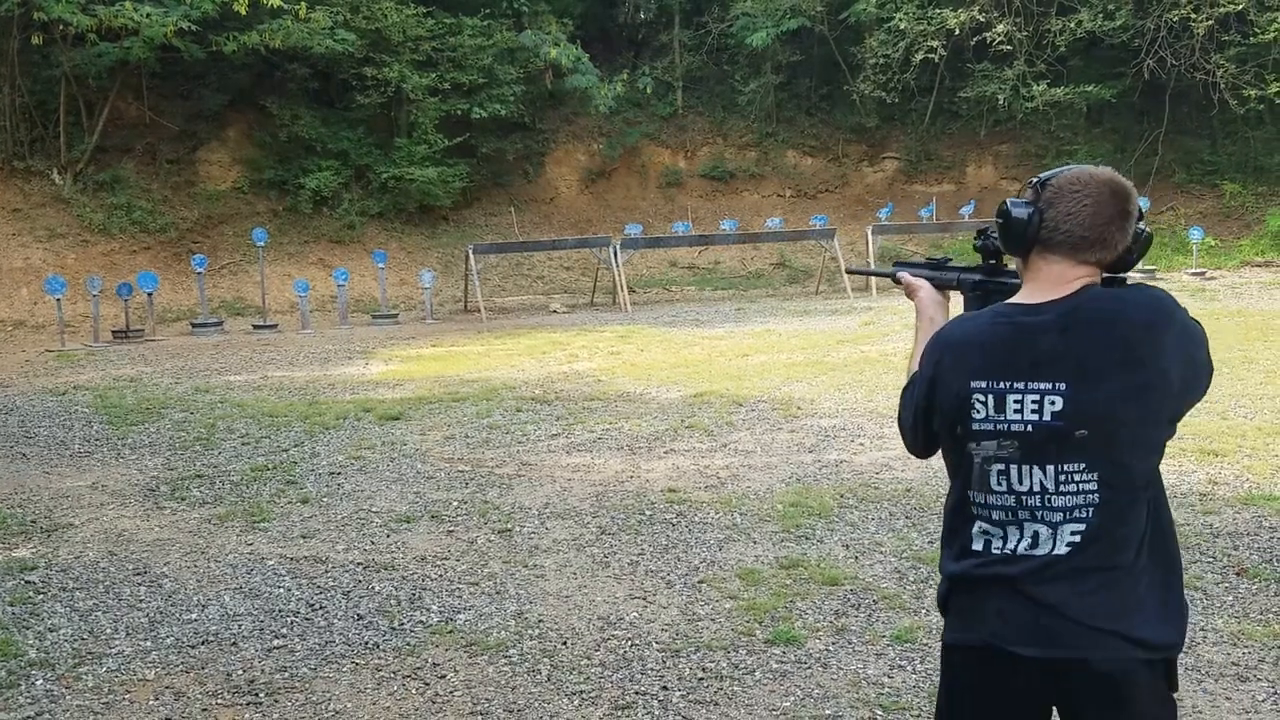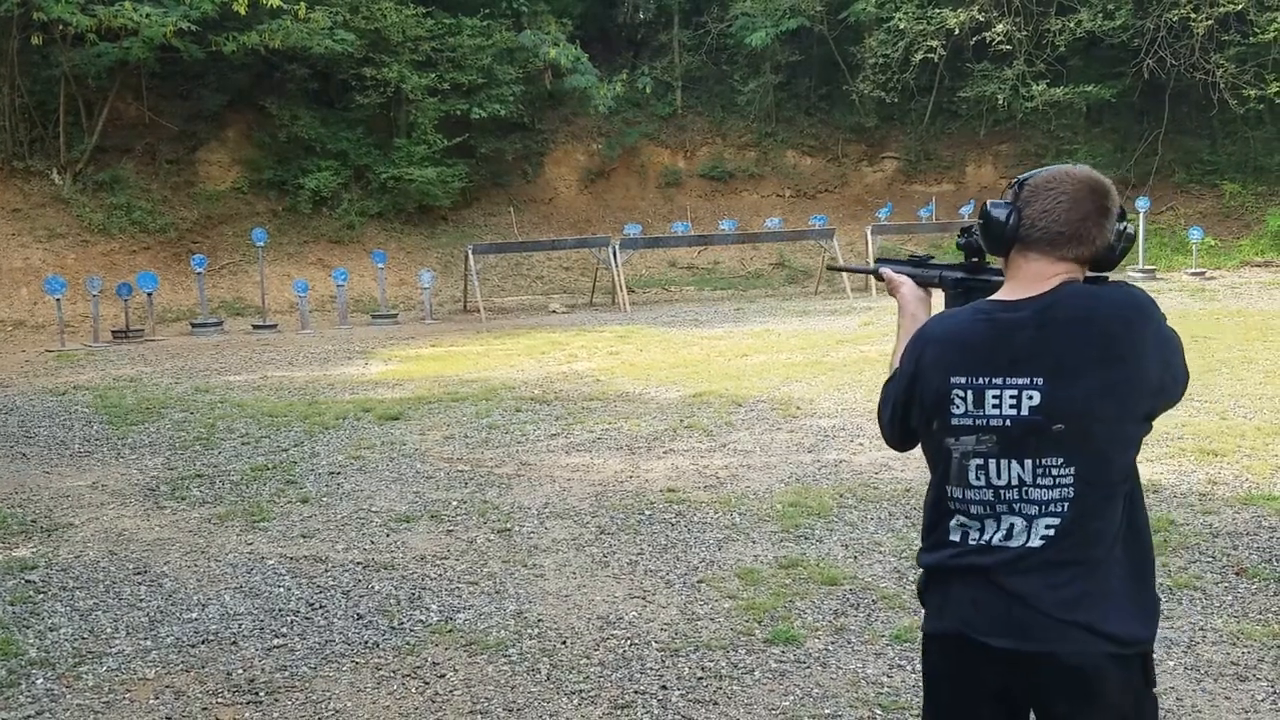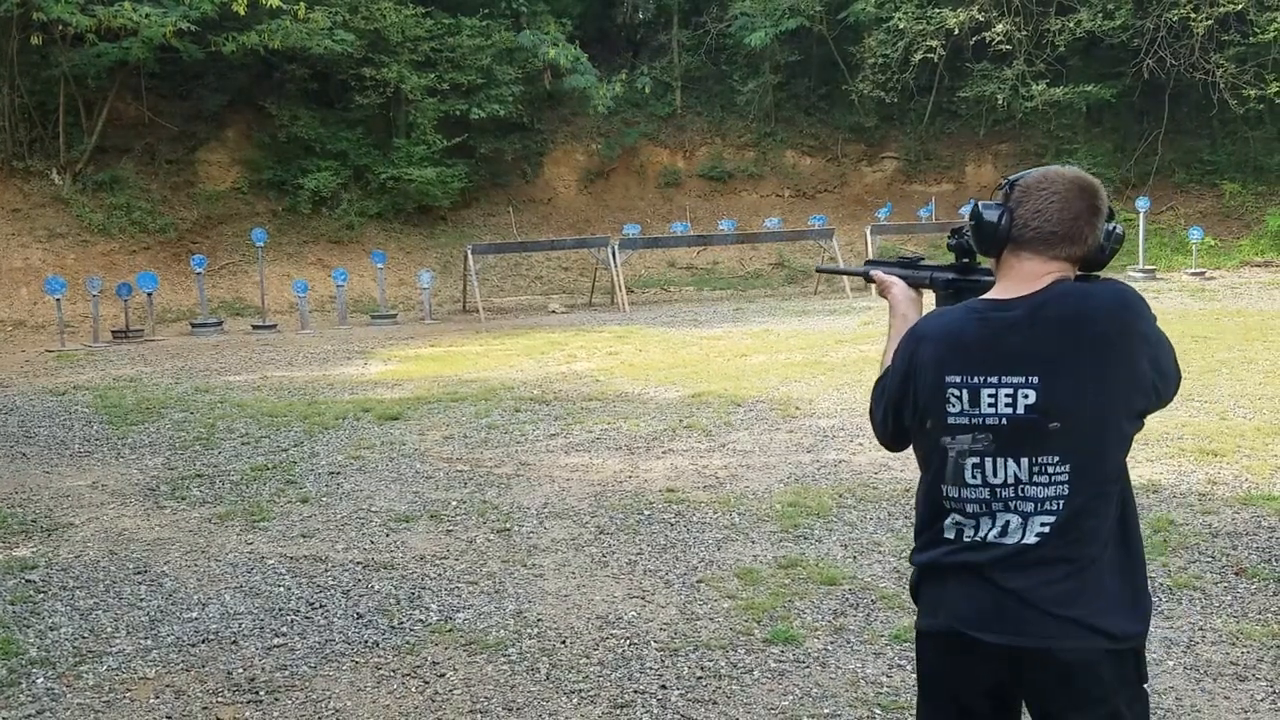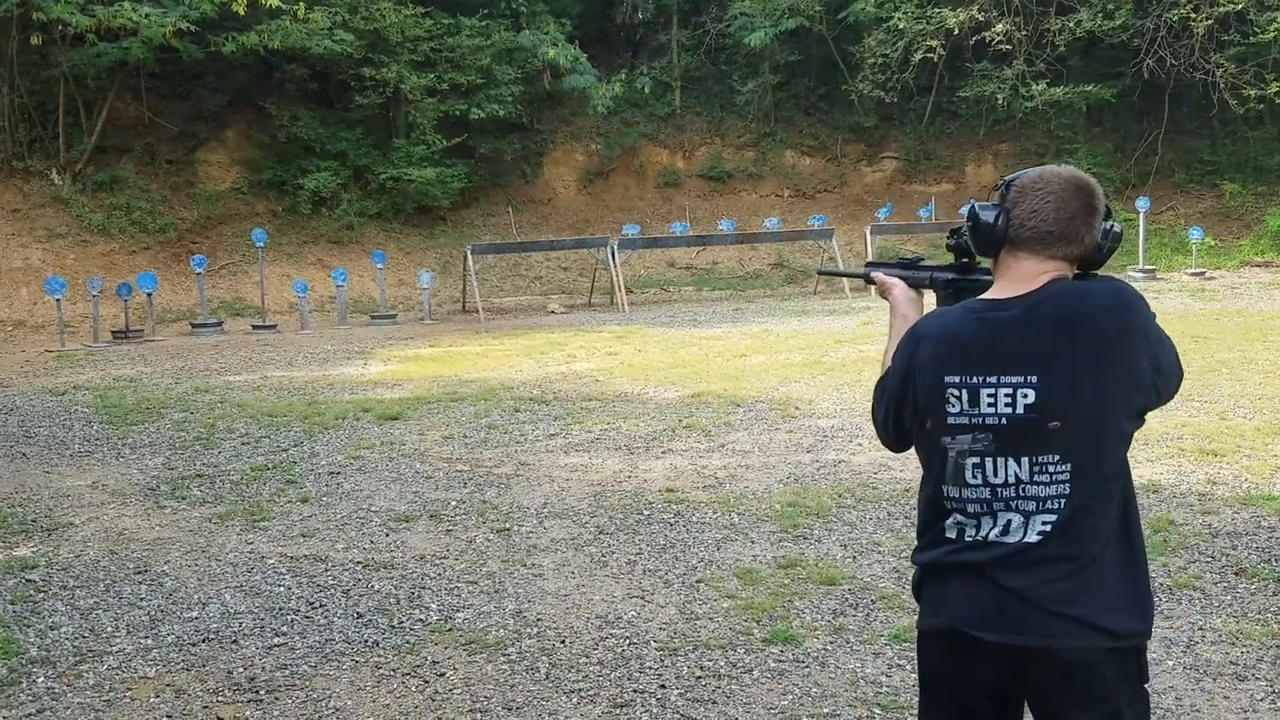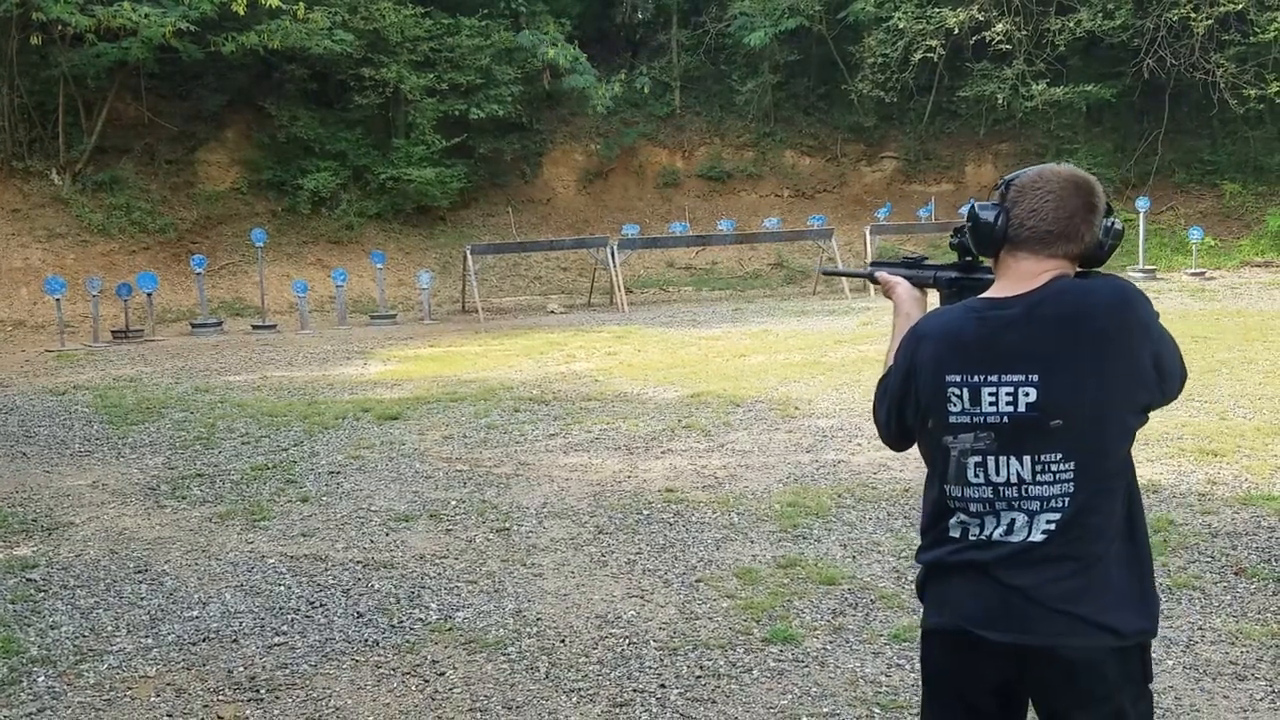
dt=0.2s
person 1, frame 1
left shoulder: (958, 342)
right shoulder: (1148, 323)
left elbow: (919, 434)
right elbow: (1192, 373)
left hip: (986, 632)
right hip: (1116, 638)
person 1, frame 2
left shoulder: (940, 337)
right shoulder: (1124, 319)
left elbow: (898, 428)
right elbow: (1167, 382)
left hip: (963, 624)
right hip: (1089, 633)
person 1, frame 3
left shoulder: (933, 335)
right shoulder: (1114, 316)
left elbow: (890, 427)
right elbow: (1160, 382)
left hip: (957, 621)
right hip: (1083, 627)
person 1, frame 4
left shoulder: (932, 335)
right shoulder: (1112, 313)
left elbow: (892, 428)
right elbow: (1163, 381)
left hip: (959, 621)
right hip: (1085, 624)
person 1, frame 5
left shoulder: (933, 334)
right shoulder: (1113, 311)
left elbow: (894, 427)
right elbow: (1166, 381)
left hip: (963, 620)
right hip: (1089, 622)
